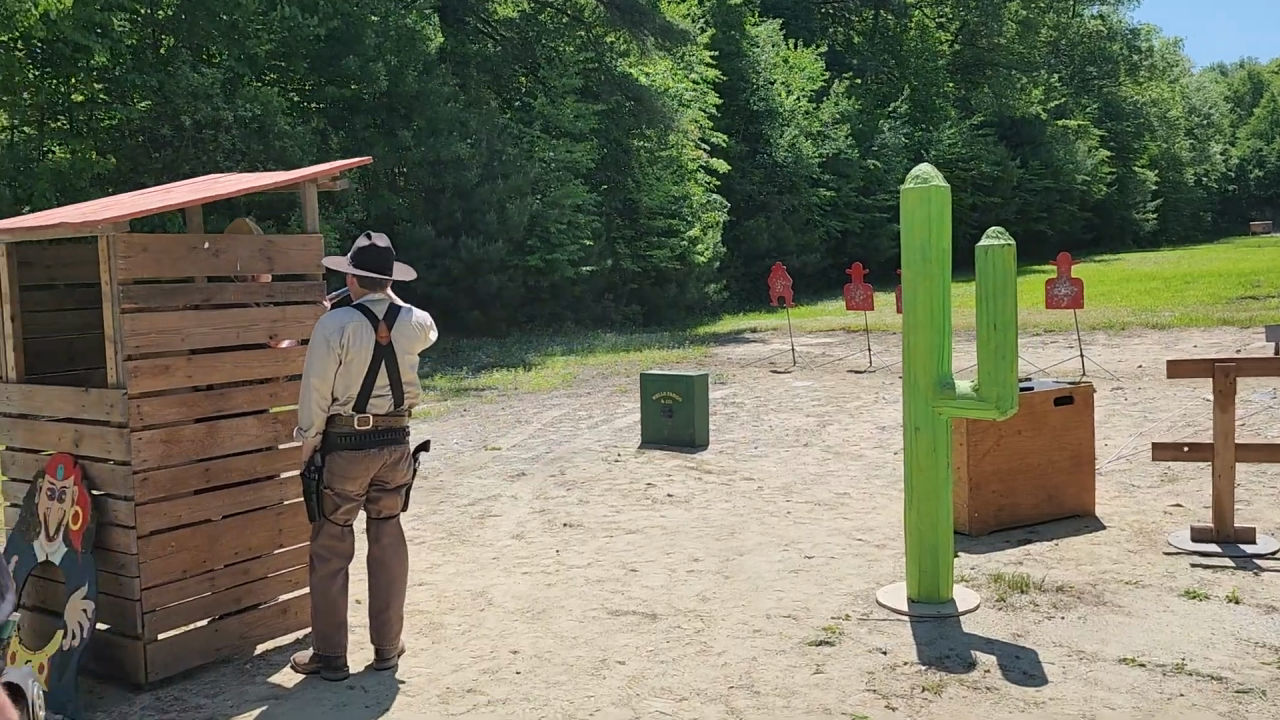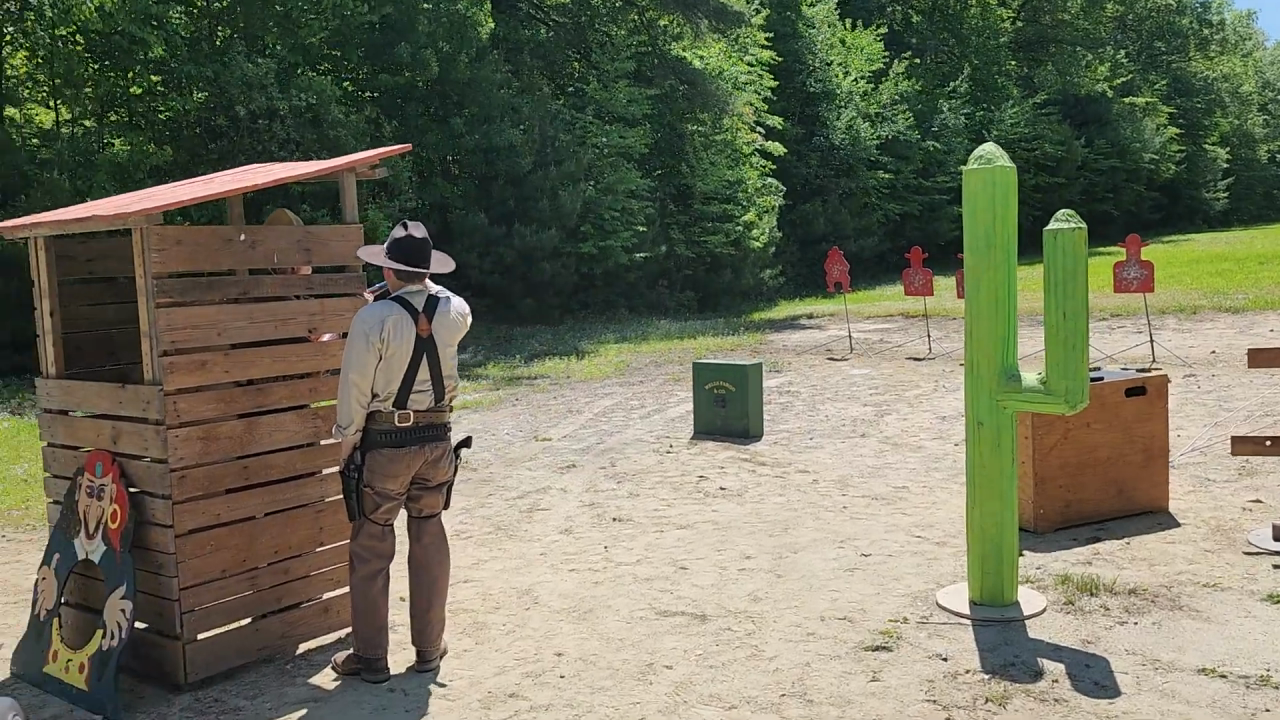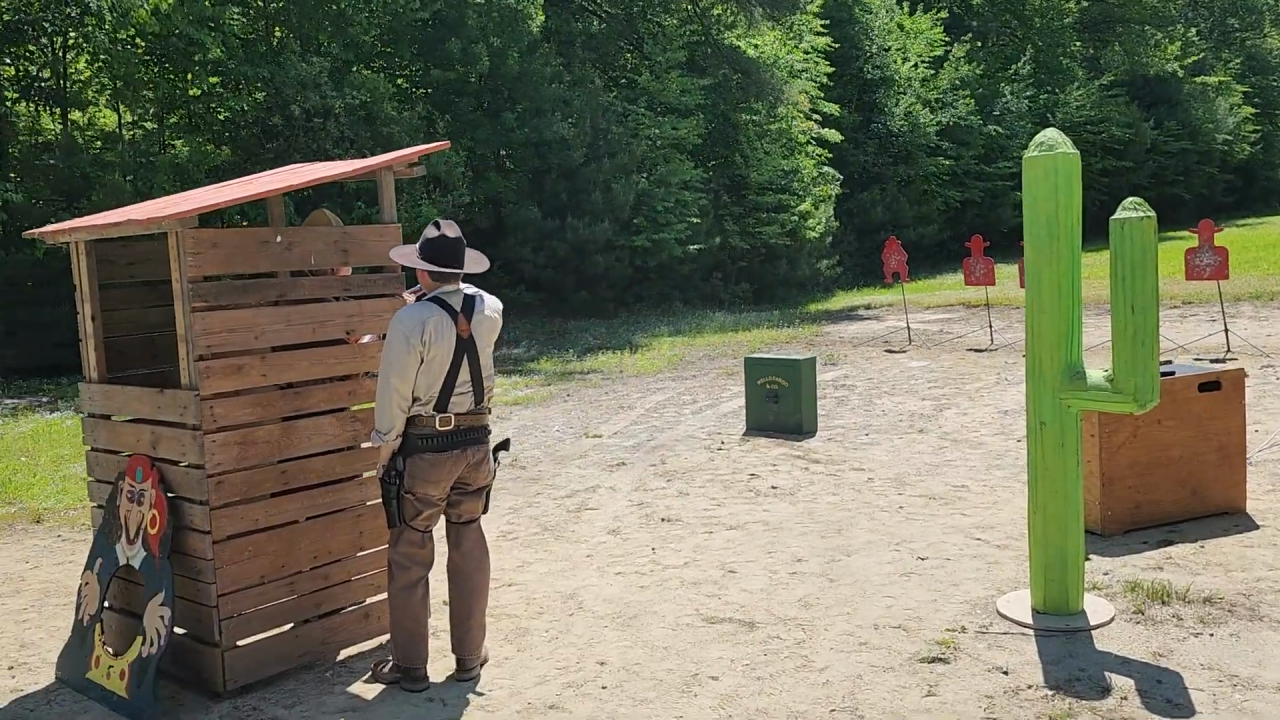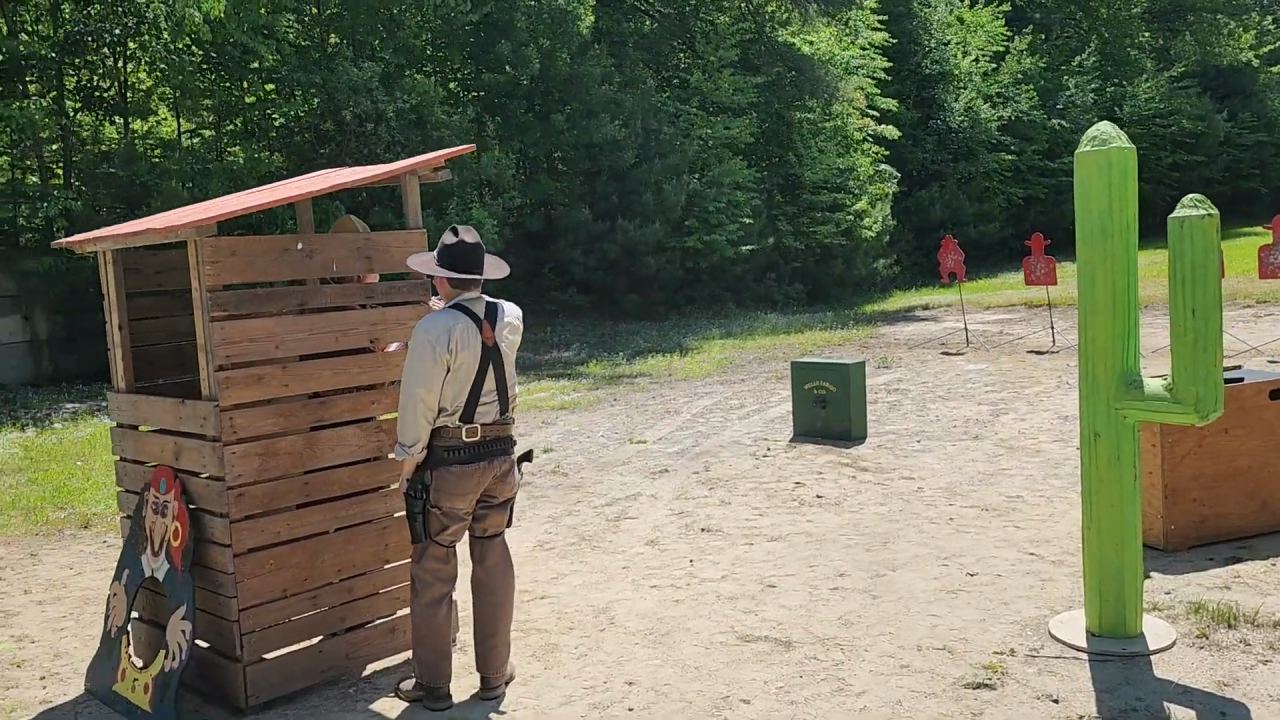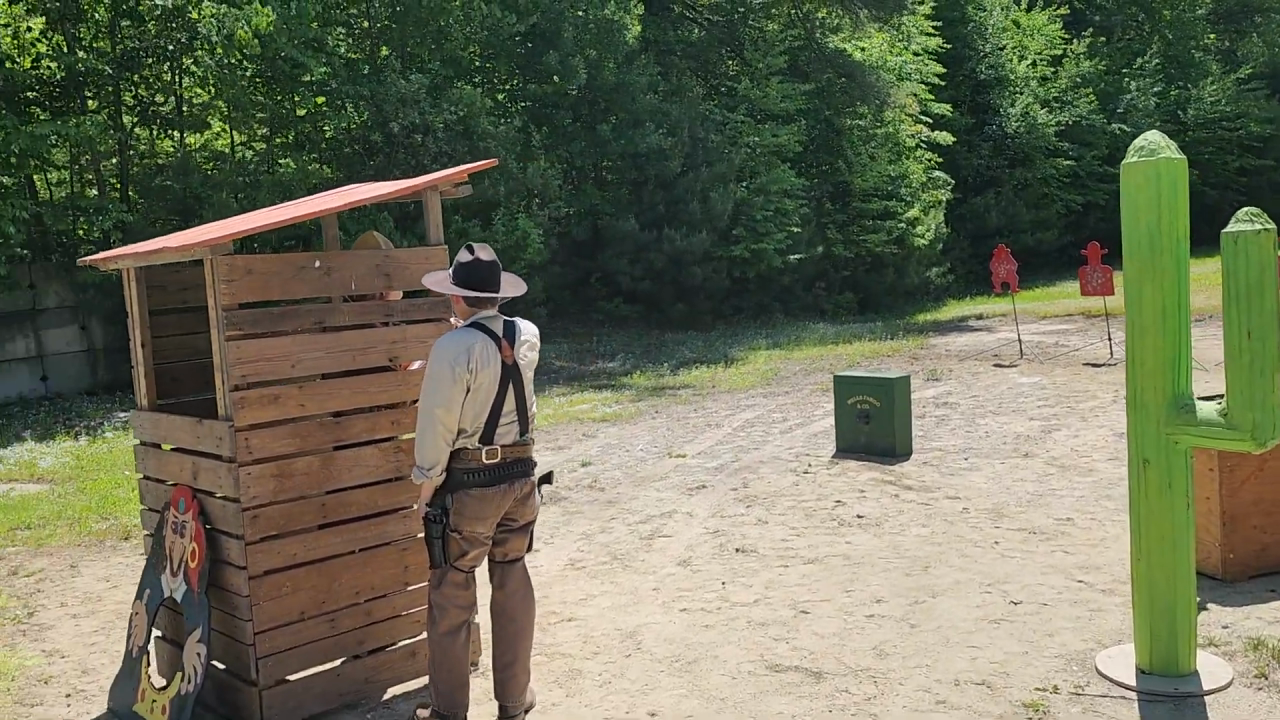
dt=0.3s
person 1, frame 1
left shoulder: (335, 323)
right shoulder: (415, 322)
left elbow: (315, 394)
left wrist: (308, 447)
right wrist: (389, 297)
left hip: (345, 446)
right hip: (394, 444)
left knee: (330, 551)
right knee: (388, 544)
left ankle: (330, 655)
right ankle: (387, 646)
person 1, frame 2
left shoulder: (373, 317)
right shoulder: (454, 312)
left elbow: (354, 390)
left wrist: (346, 444)
right wrist: (424, 284)
left hip: (384, 443)
right hip: (435, 440)
left knee: (370, 550)
right knee: (429, 543)
left ankle: (370, 656)
right ankle: (429, 648)
person 1, frame 3
left shoulder: (411, 319)
right shoulder: (489, 310)
left elbow: (394, 394)
left wrist: (385, 449)
right wrist: (453, 282)
left hip: (424, 448)
right hip: (474, 444)
left knee: (410, 556)
right knee: (469, 548)
left ankle: (410, 665)
right ankle: (469, 655)
person 1, frame 4
left shoulder: (435, 327)
right shoulder: (510, 318)
left elbow: (418, 405)
left wrist: (408, 463)
right wrist: (463, 296)
left hip: (448, 461)
right hip: (499, 454)
left knee: (433, 569)
right knee: (493, 561)
left ankle: (433, 684)
right ankle: (494, 673)
person 1, frame 5
left shoulder: (453, 346)
right shoulder: (528, 336)
left elbow: (436, 426)
left wrist: (427, 486)
left hip: (468, 483)
right hip: (519, 476)
left knee: (452, 595)
right knee: (513, 584)
